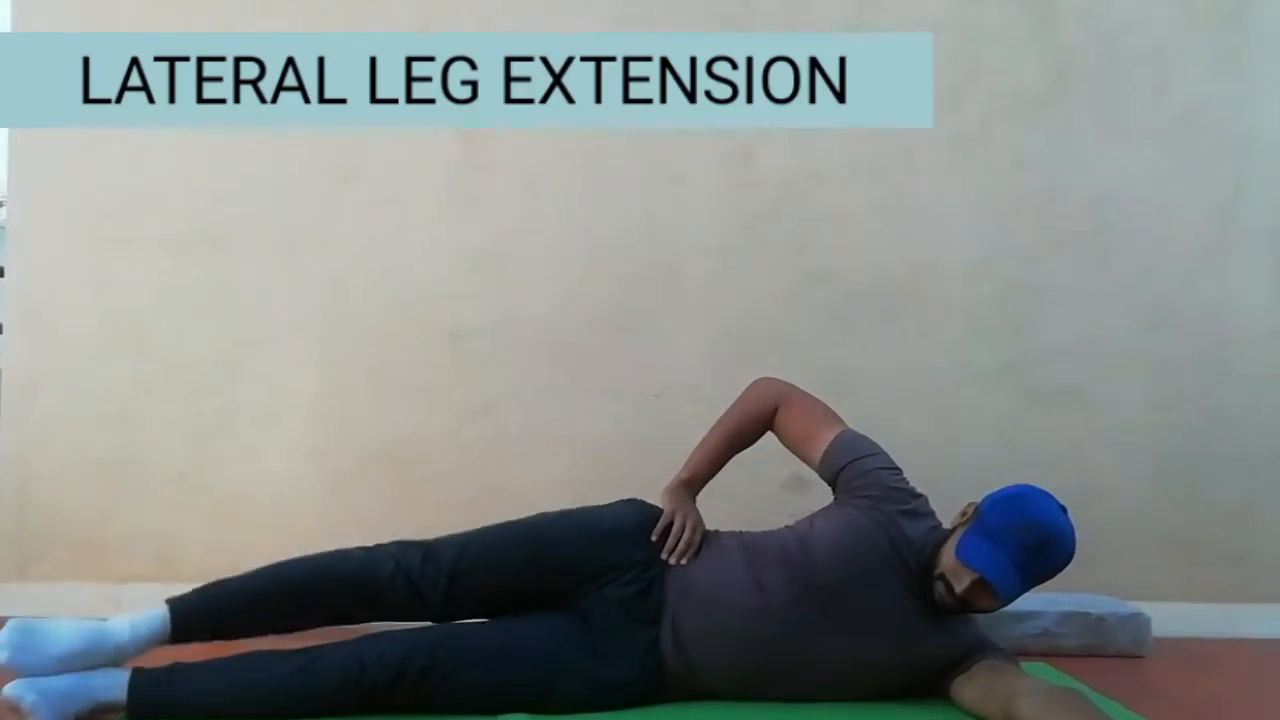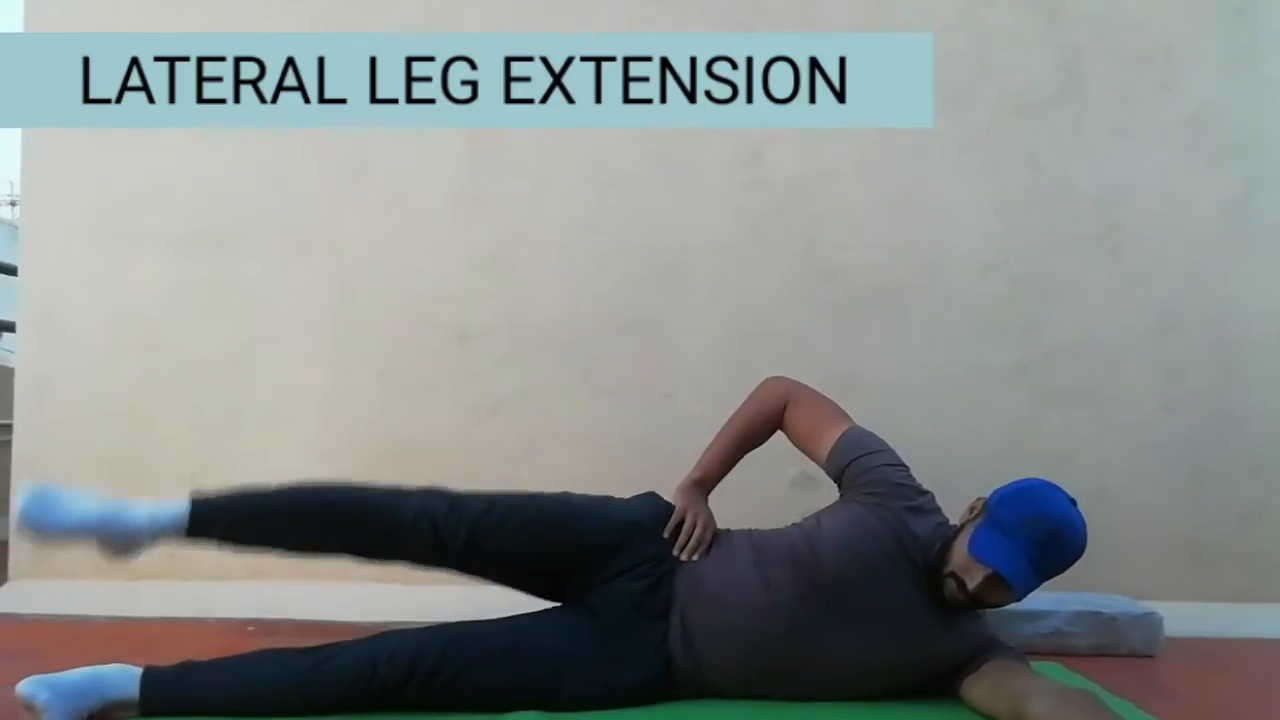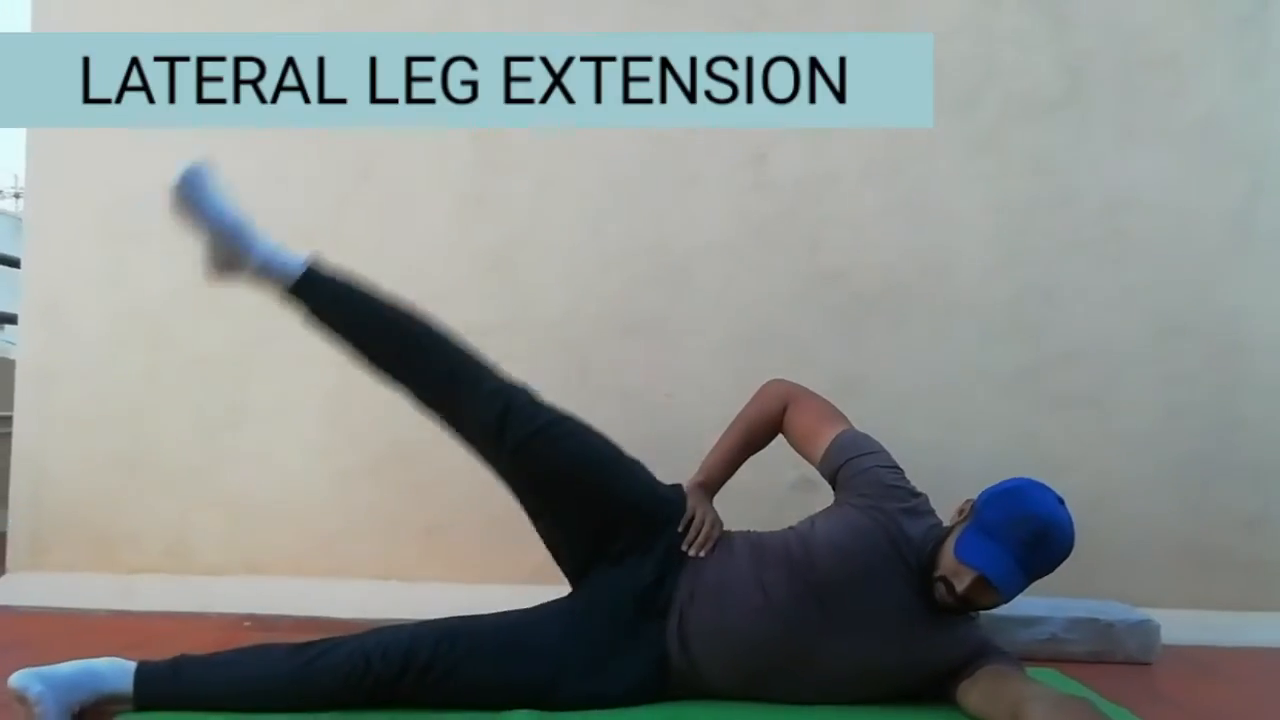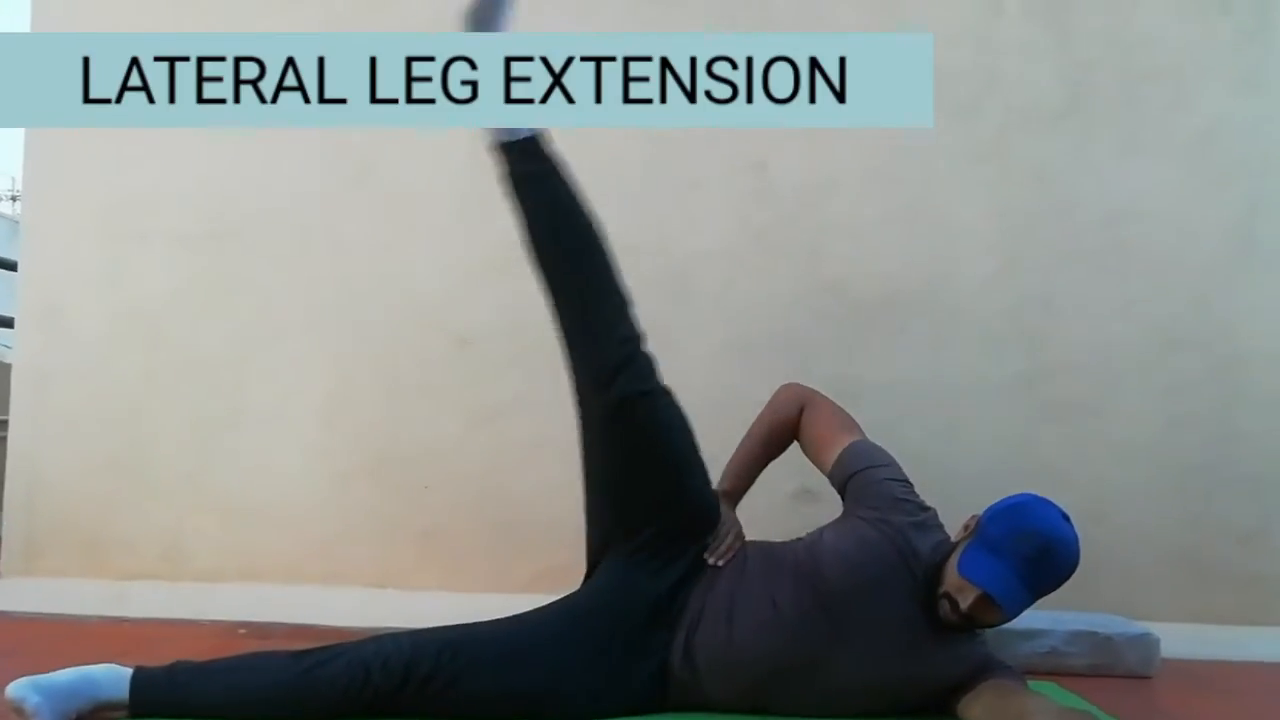
dt=0.2s
person 1, frame 1
right shoulder: (889, 500)
right elbow: (776, 394)
right wrist: (684, 485)
right hip: (632, 558)
right knee: (409, 577)
right ankle: (133, 631)
person 1, frame 2
right shoulder: (899, 501)
right elbow: (783, 391)
right wrist: (696, 485)
right hip: (643, 560)
right knee: (425, 520)
right ankle: (151, 516)
person 1, frame 3
right shoulder: (892, 506)
right elbow: (784, 393)
right wrist: (701, 485)
right hip: (651, 554)
right knee: (488, 404)
right ankle: (270, 258)
person 1, frame 4
right shoulder: (900, 521)
right elbow: (798, 401)
right wrist: (727, 497)
right hip: (666, 567)
right knee: (611, 355)
right ankle: (511, 120)
